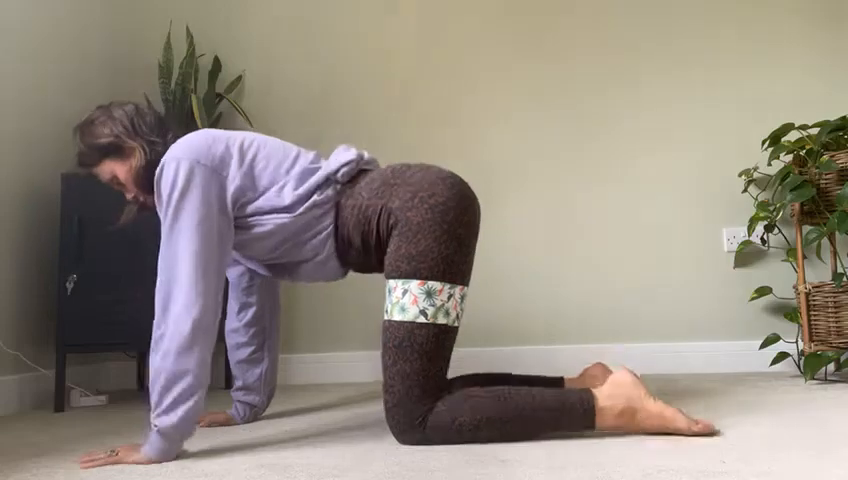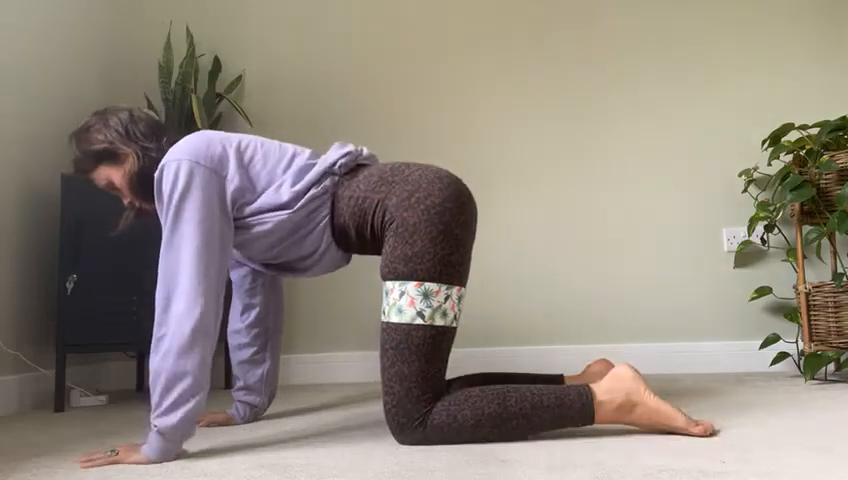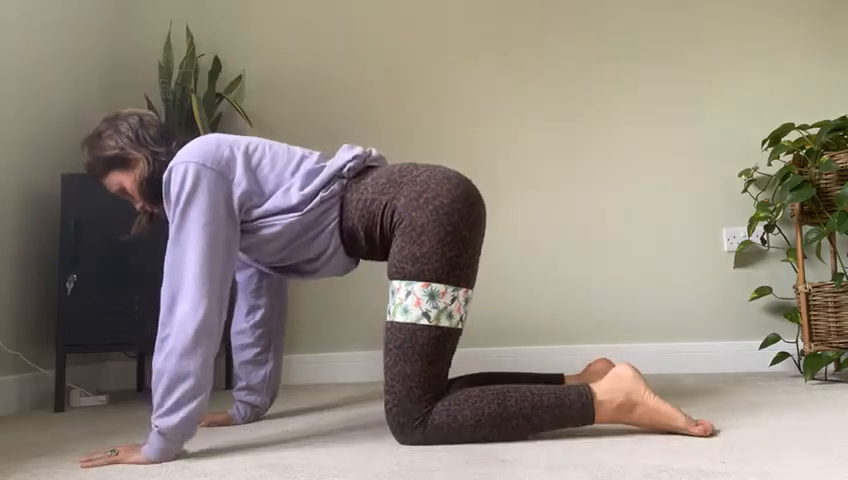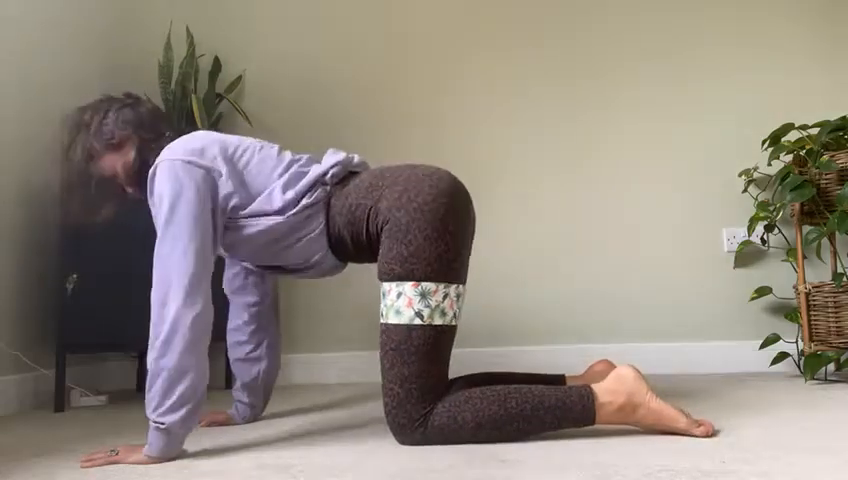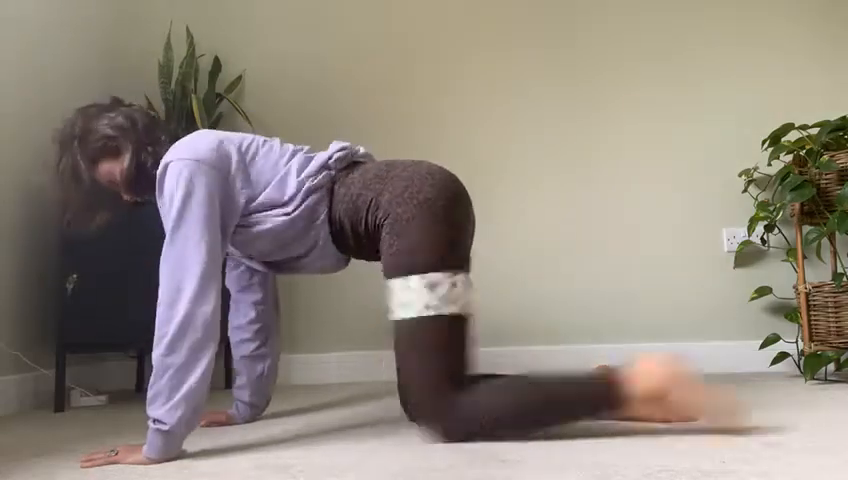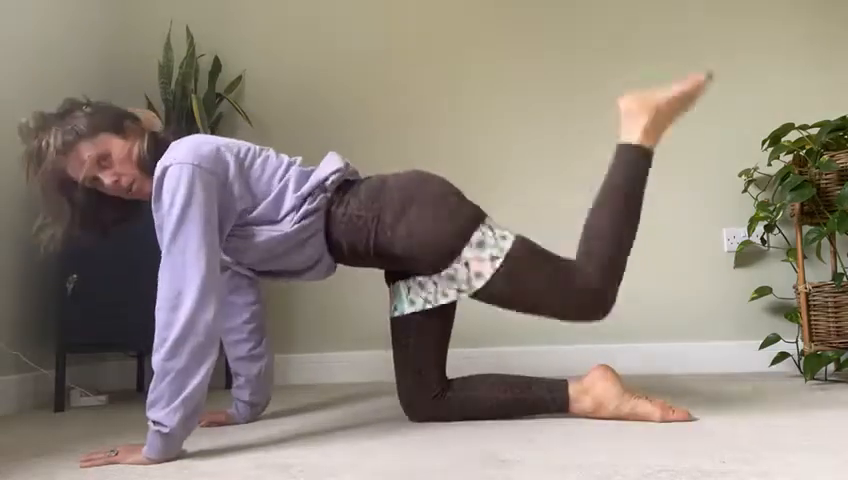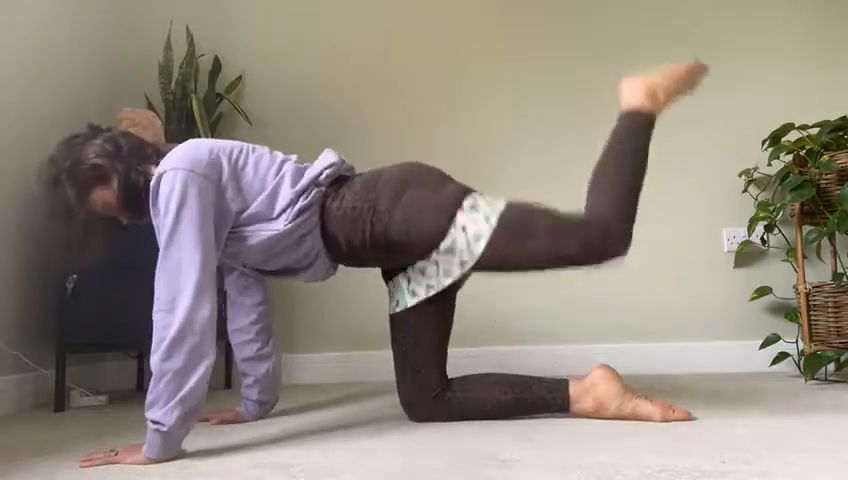
dt=0.4s
person 1, frame 1
left shoulder: (186, 162)
right shoulder: (214, 171)
left elbow: (185, 306)
right elbow: (249, 284)
left wrist: (161, 440)
right wrist: (247, 402)
left hip: (422, 210)
right hip: (423, 214)
left knee: (413, 419)
right knee: (419, 394)
left ankle: (610, 404)
right ankle: (586, 383)
person 1, frame 2
left shoulder: (185, 165)
right shoulder: (215, 176)
left elbow: (188, 306)
right elbow: (252, 285)
left wrist: (162, 440)
right wrist: (248, 401)
left hip: (417, 206)
right hip: (418, 209)
left knee: (414, 419)
right knee: (420, 393)
left ankle: (610, 398)
right ankle: (586, 379)
person 1, frame 3
left shoulder: (193, 168)
right shoulder: (222, 179)
left elbow: (192, 306)
right elbow: (257, 285)
left wrist: (162, 440)
right wrist: (249, 403)
left hip: (427, 209)
right hip: (429, 212)
left knee: (413, 419)
right knee: (420, 393)
left ankle: (610, 398)
right ankle: (587, 379)
person 1, frame 4
left shoulder: (179, 168)
right shoulder: (215, 174)
left elbow: (181, 307)
right elbow: (248, 291)
left wrist: (161, 441)
right wrist: (245, 405)
left hip: (412, 210)
right hip: (421, 210)
left knee: (414, 421)
right knee: (422, 390)
left ankle: (611, 400)
right ankle: (586, 379)
person 1, frame 5
left shoulder: (187, 162)
right shoulder: (209, 169)
left elbow: (187, 306)
right elbow: (249, 287)
left wrist: (161, 440)
right wrist: (248, 402)
left hip: (409, 203)
right hip: (409, 211)
left knee: (436, 410)
right knee: (437, 401)
left ankle: (628, 384)
right ankle: (598, 385)
person 1, frame 6
left shoulder: (183, 167)
right shoulder: (182, 181)
left elbow: (188, 310)
right elbow: (231, 289)
left wrist: (160, 438)
right wrist: (244, 403)
left hip: (409, 216)
right hip: (399, 245)
left knee: (590, 292)
right knee: (424, 402)
left ankle: (638, 130)
right ankle: (585, 393)
person 1, frame 7
left shoulder: (181, 172)
right shoulder: (208, 186)
left elbow: (185, 309)
right elbow: (243, 291)
left wrist: (158, 441)
right wrist: (255, 401)
left hip: (406, 210)
right hip: (390, 228)
left knee: (602, 237)
right knee: (426, 401)
left ankle: (639, 103)
right ankle: (586, 394)
